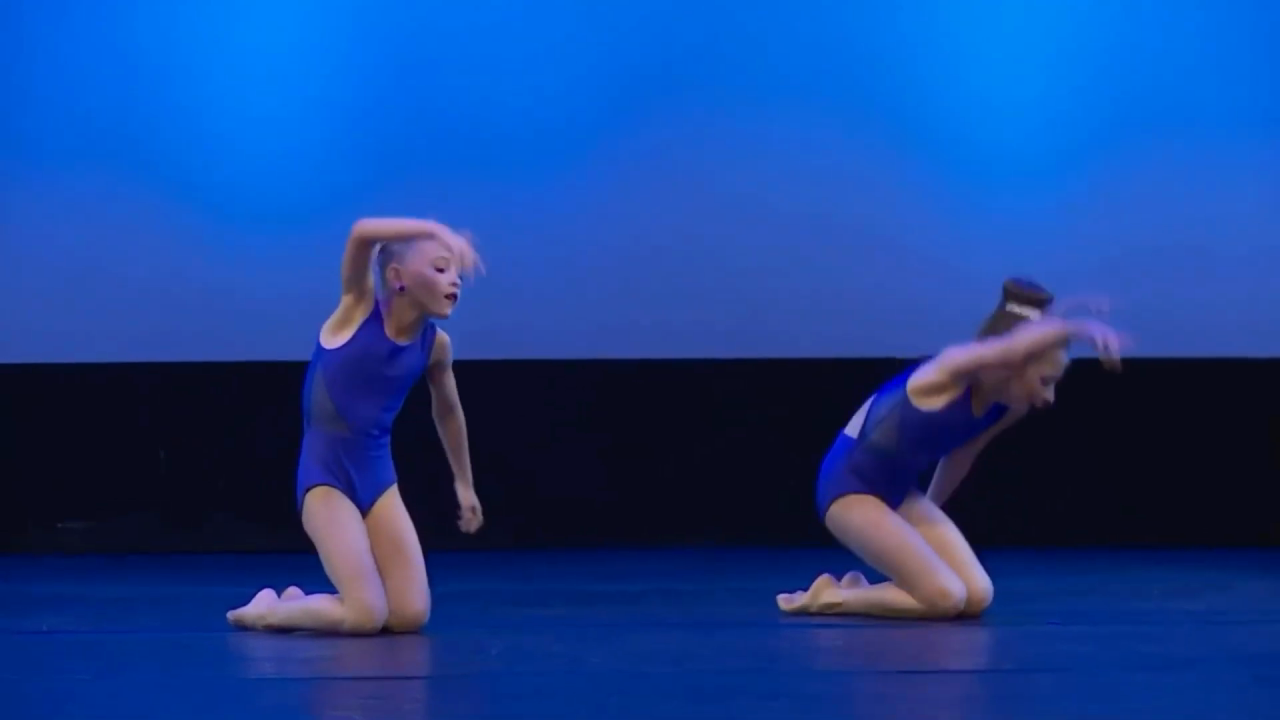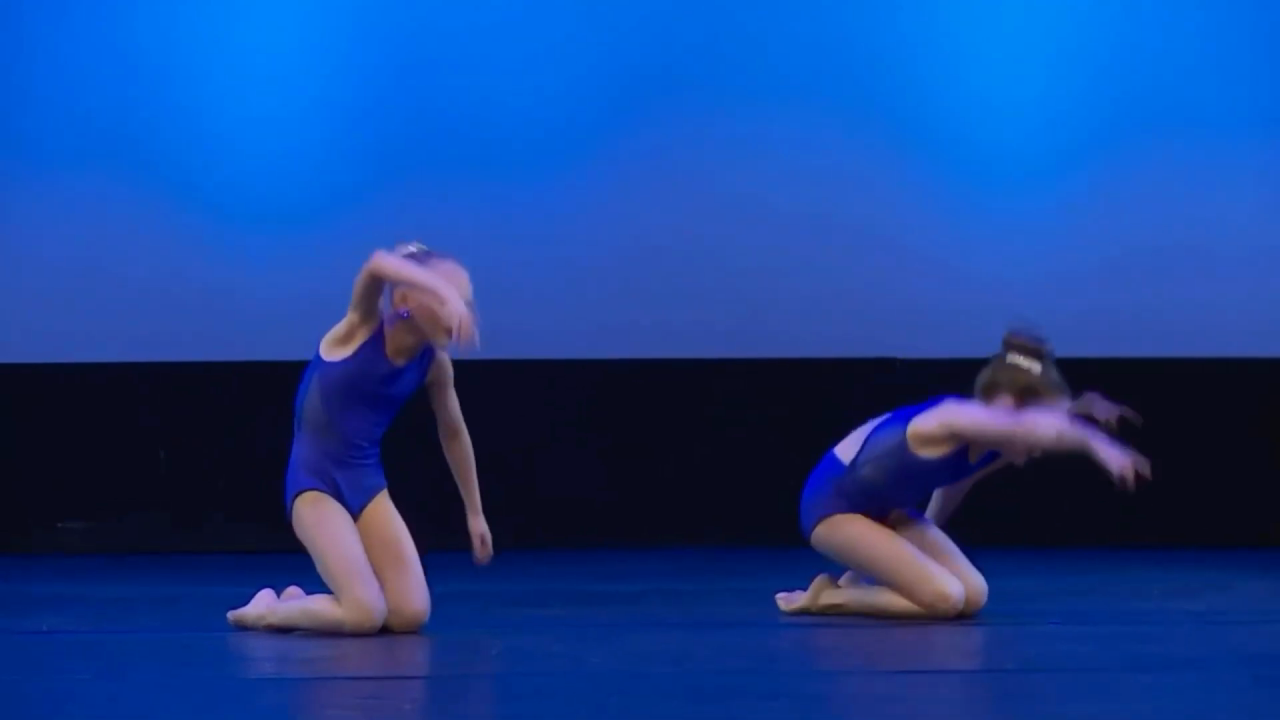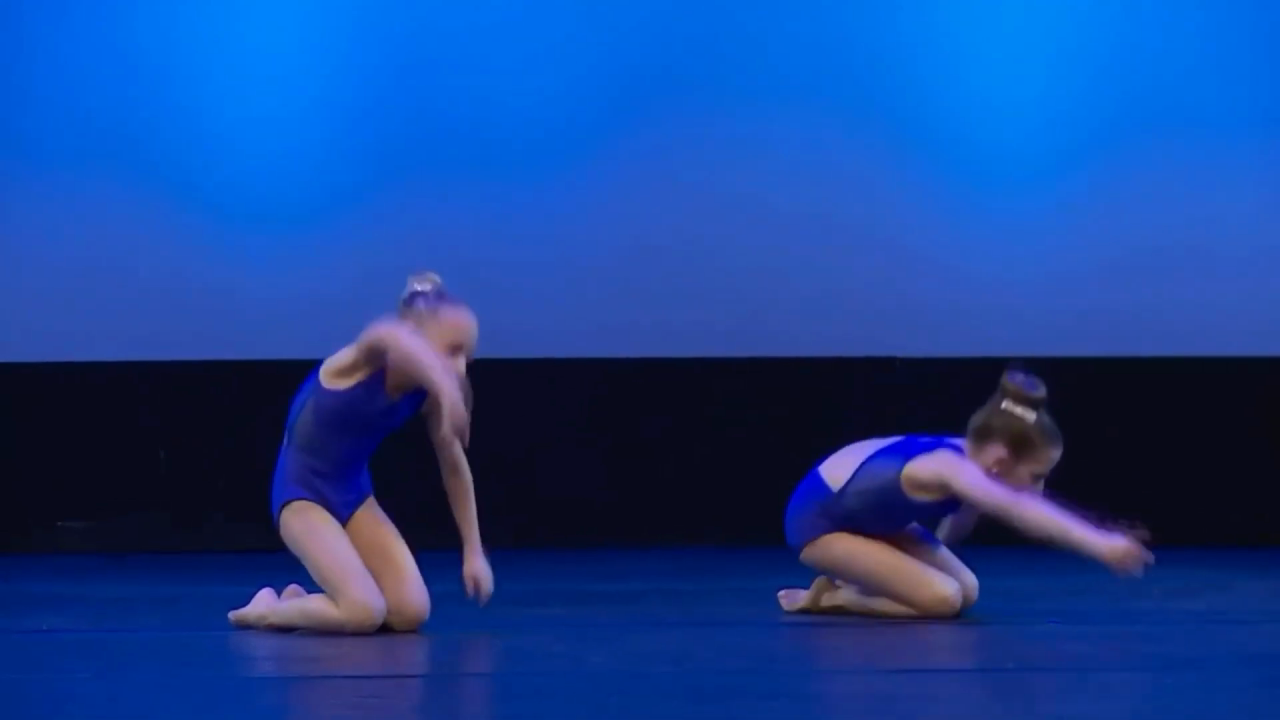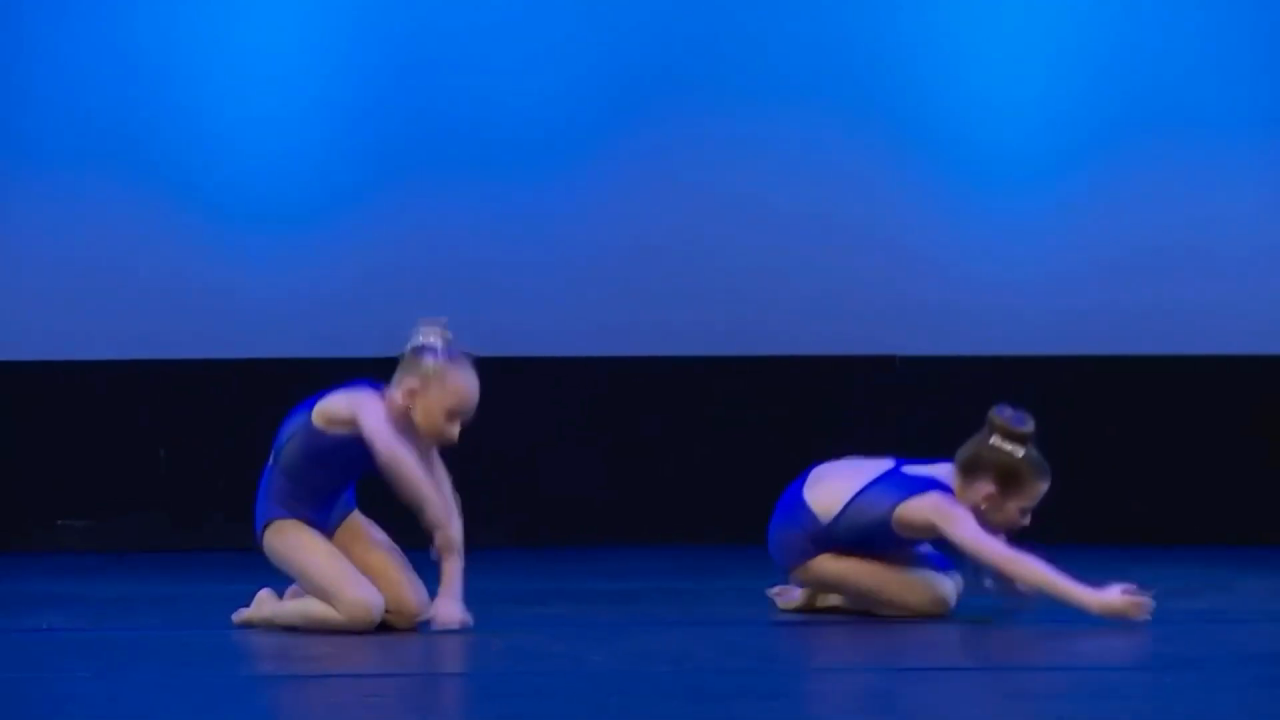
dt=0.2s
person 1, frame 1
left shoulder: (1007, 407)
right shoulder: (955, 368)
right elbow: (1024, 341)
left wrist: (926, 516)
left hip: (898, 492)
right hip: (846, 486)
left knee: (977, 596)
right knee: (947, 597)
left ankle: (860, 588)
right ankle: (830, 597)
person 1, frame 2
left shoulder: (988, 444)
right shoulder: (955, 419)
right elbow: (1032, 426)
left wrist: (925, 539)
right wrist: (1091, 438)
left hip: (884, 506)
right hip: (830, 504)
left knee: (973, 595)
right knee: (946, 597)
left ankle: (859, 584)
right ankle: (832, 597)
person 1, frame 3
left shoulder: (970, 465)
right shoulder: (949, 468)
right elbow: (1015, 507)
left wrist: (937, 551)
right wrist: (1094, 539)
left hip: (862, 510)
right hip: (817, 521)
left knee: (967, 590)
right knee: (944, 598)
left ankle: (848, 582)
right ankle: (831, 597)
person 1, frame 4
left shoulder: (959, 482)
right shoulder: (939, 508)
left elbow: (993, 539)
right elbow: (1009, 562)
right wrist: (1092, 598)
right hip: (801, 538)
left knee: (947, 585)
right knee: (937, 597)
left ankle: (824, 580)
right ankle: (820, 595)
person 2, frame 1
left shoulder: (435, 345)
right shoulder: (358, 309)
left elbow: (448, 413)
right elbow: (362, 232)
left wrist: (464, 484)
right wrist: (437, 231)
left hip: (378, 477)
right hip: (325, 475)
left knee: (411, 615)
right knee: (367, 617)
left ankle: (300, 603)
right ankle: (266, 610)
person 2, frame 2
left shoulder: (434, 361)
right shoulder: (363, 329)
left elbow: (454, 433)
right elbow: (377, 265)
left wrist: (474, 512)
right wrist: (445, 292)
left hip: (367, 484)
right hip: (314, 480)
left knee: (412, 614)
right knee: (367, 615)
left ankle: (300, 602)
right ankle: (266, 611)
person 2, frame 3
left shoulder: (425, 390)
right shoulder: (365, 362)
left elbow: (456, 468)
right elbow: (385, 334)
left wrist: (474, 551)
right wrist: (445, 383)
left hip: (353, 495)
right hip: (300, 494)
left knee: (412, 612)
right knee: (366, 613)
left ankle: (300, 600)
right ankle: (266, 610)
person 2, frame 4
left shoulder: (414, 428)
right shoulder: (364, 405)
left elbow: (446, 503)
right elbow: (390, 453)
left wrist: (451, 591)
right wrist: (442, 522)
left hip: (336, 513)
right hip: (284, 516)
left knee: (409, 612)
right knee: (363, 609)
left ankle: (305, 595)
right ankle: (269, 609)
